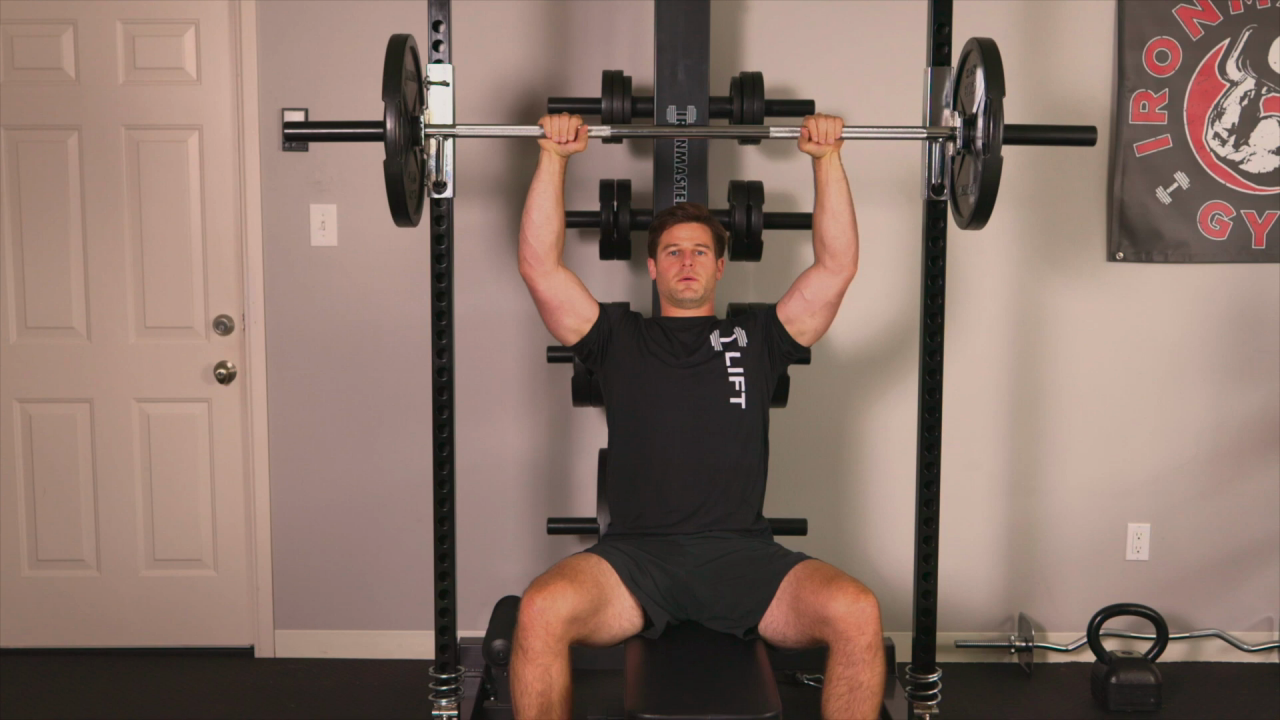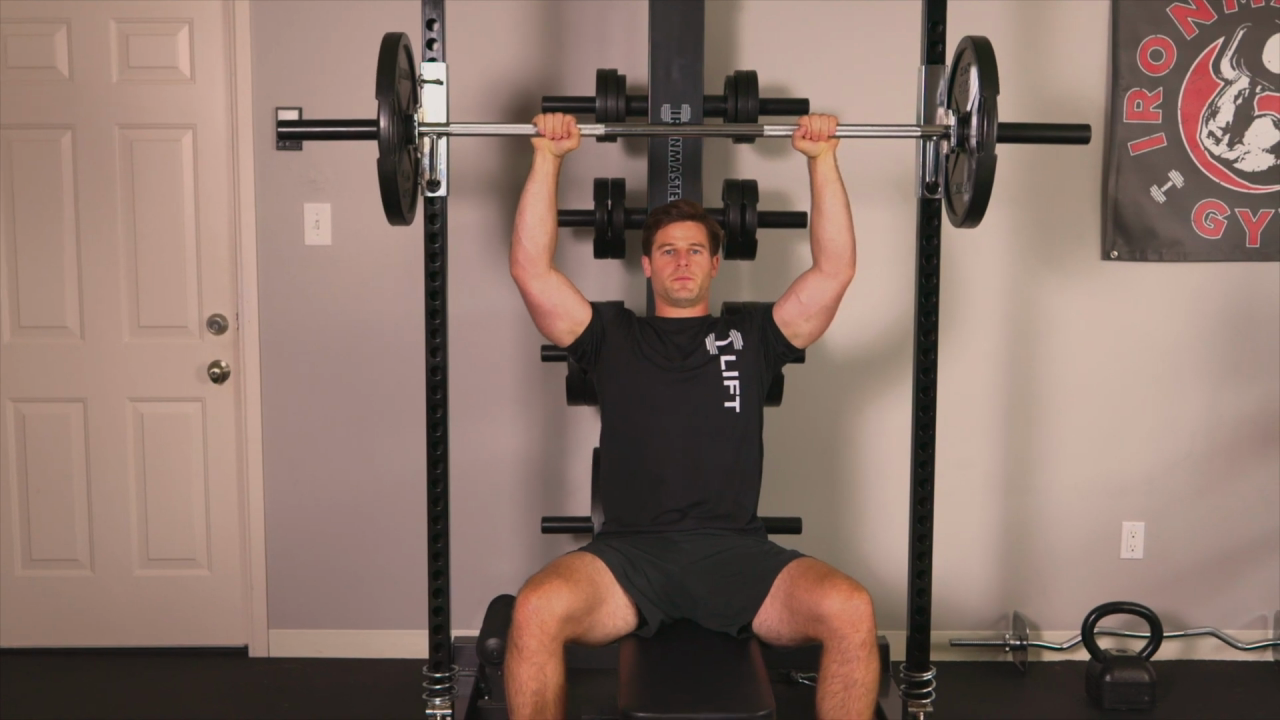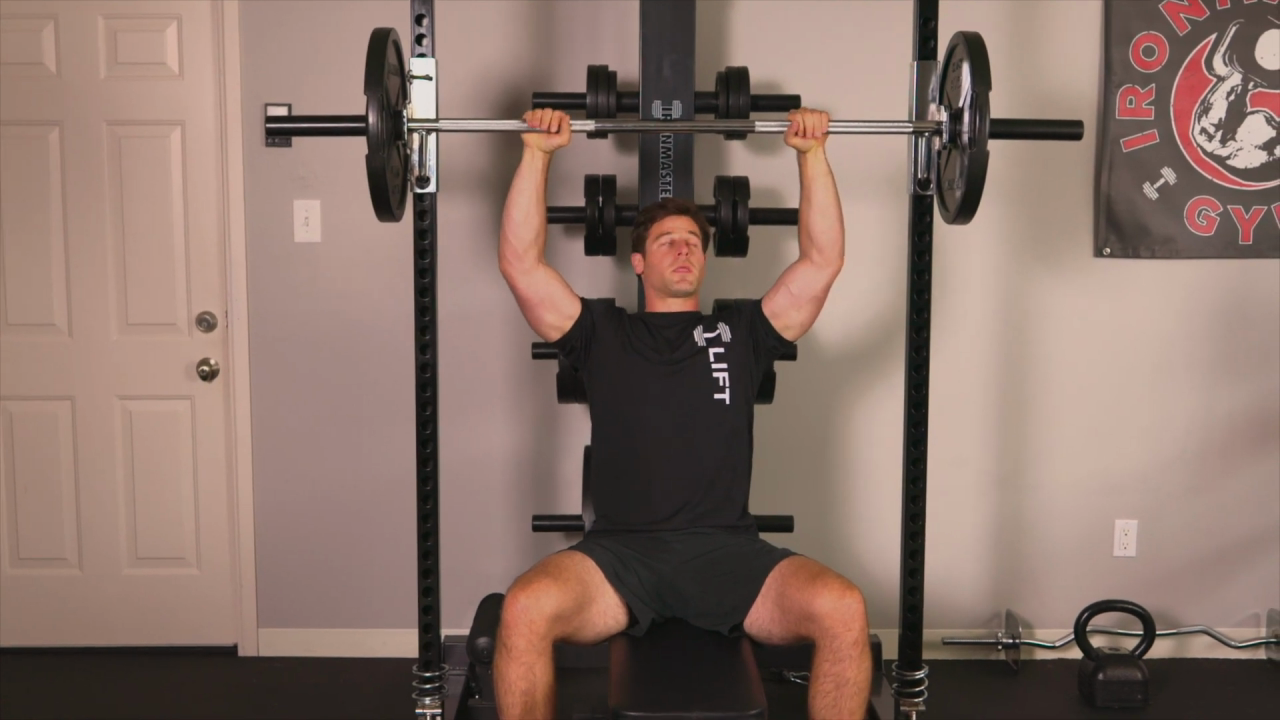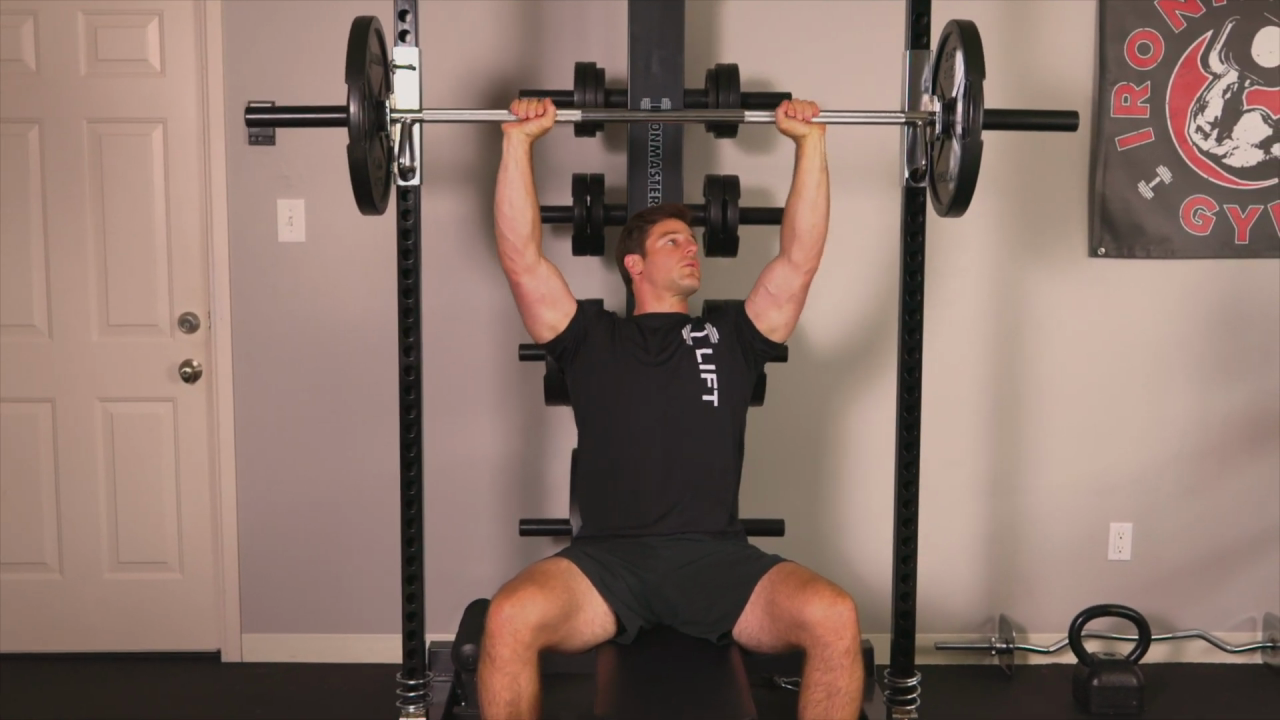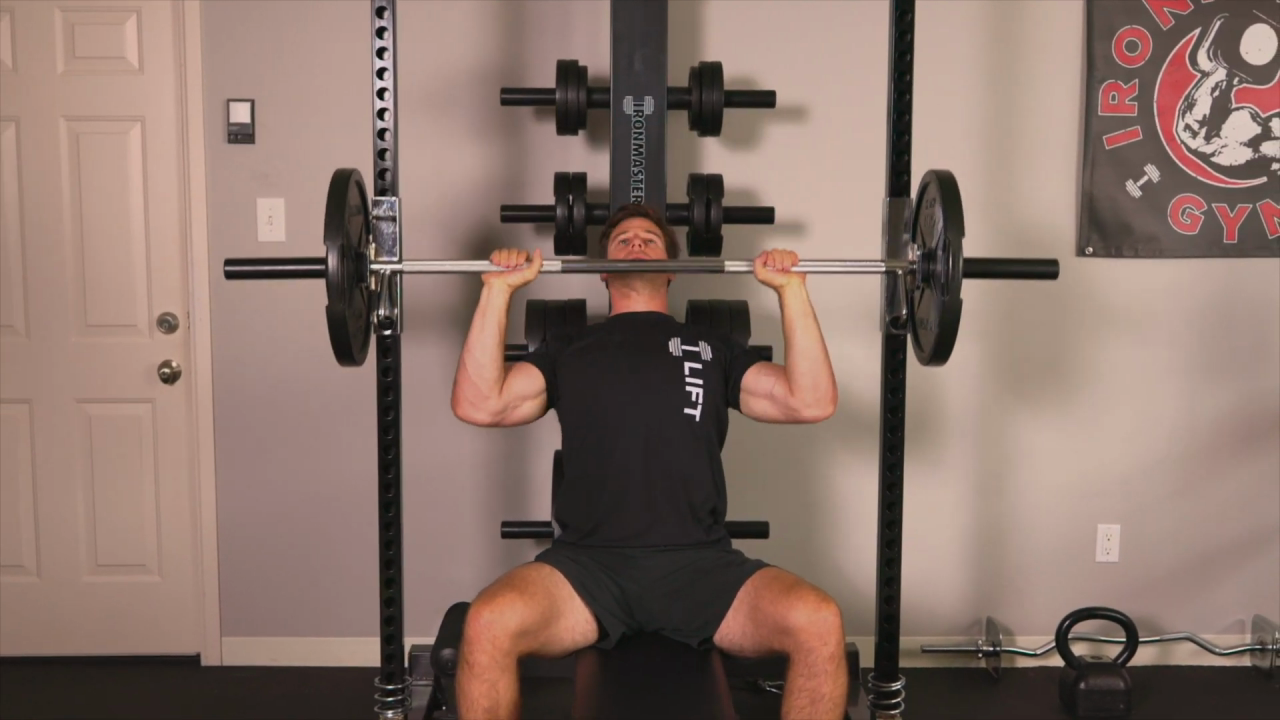
dt=1s
person 1, frame 1
left shoulder: (754, 338)
right shoulder: (619, 338)
left elbow: (836, 265)
right elbow: (539, 264)
left wrist: (827, 158)
right wrist: (553, 156)
left hip: (740, 552)
right hip: (635, 552)
left knee: (857, 615)
right knee: (540, 613)
person 1, frame 2
left shoulder: (751, 337)
right shoulder: (612, 336)
left elbow: (835, 269)
right elbow: (530, 267)
left wrist: (821, 160)
right wrist: (546, 157)
left hip: (734, 550)
right hip: (630, 550)
left knee: (851, 612)
right knee: (536, 611)
person 1, frame 3
left shoulder: (740, 332)
right shoulder: (603, 333)
left elbow: (822, 260)
right elbow: (520, 261)
left wrist: (811, 155)
right wrist: (536, 152)
left hip: (726, 549)
right hip: (621, 550)
left knee: (843, 611)
right knee: (524, 611)
person 1, frame 4
left shoulder: (729, 338)
right shoulder: (591, 338)
left elbow: (800, 256)
right elbow: (520, 257)
left wrist: (809, 142)
right wrist: (518, 140)
left hip: (716, 556)
right hip: (608, 558)
left knee: (834, 618)
right knee: (509, 620)
person 1, frame 5
left shoulder: (713, 349)
right shoulder: (568, 348)
left elbow: (812, 402)
right elbow: (476, 405)
left wrist: (792, 293)
right wrist: (497, 291)
left hip: (699, 561)
right hip: (589, 560)
left knee: (820, 625)
right knee: (488, 626)
